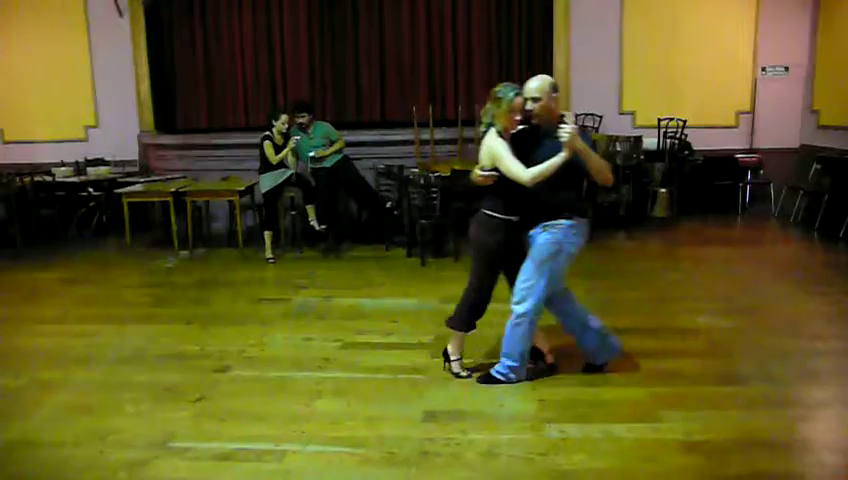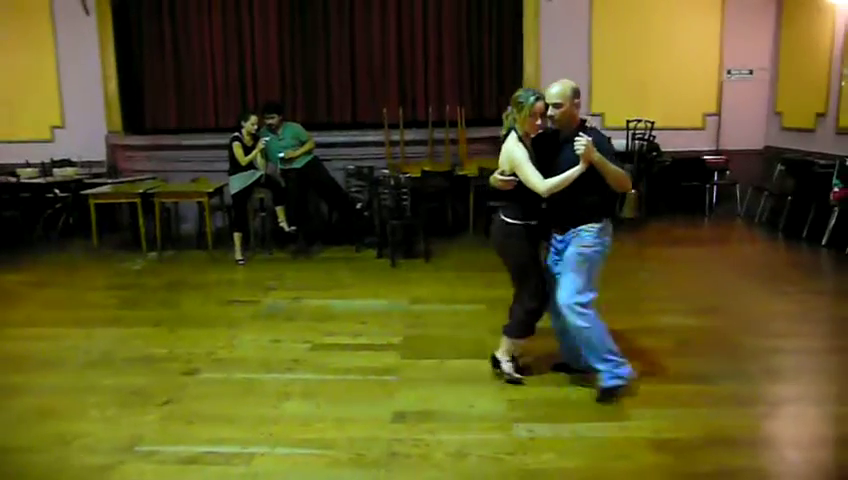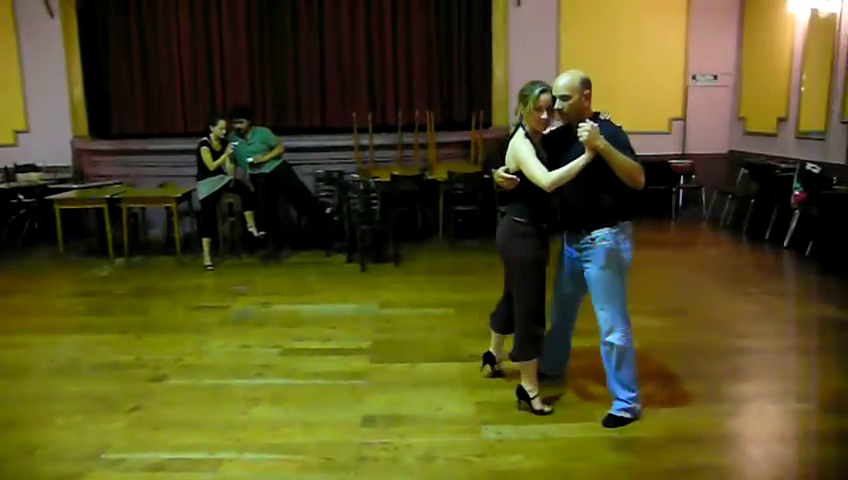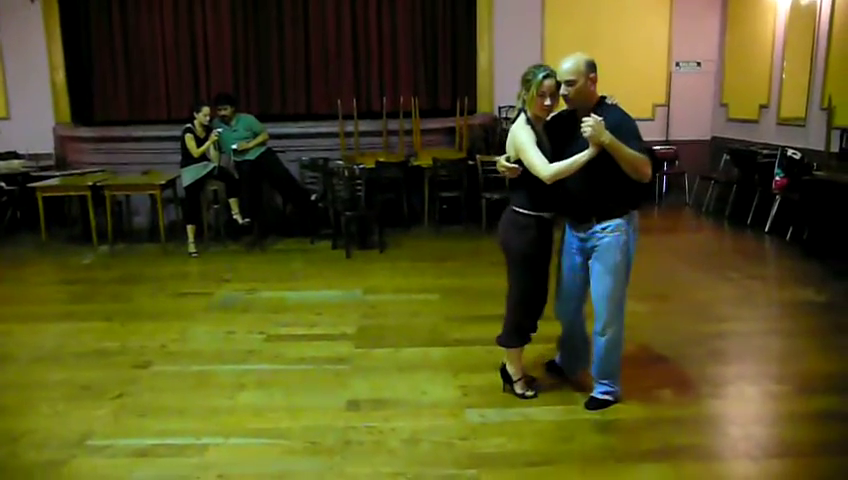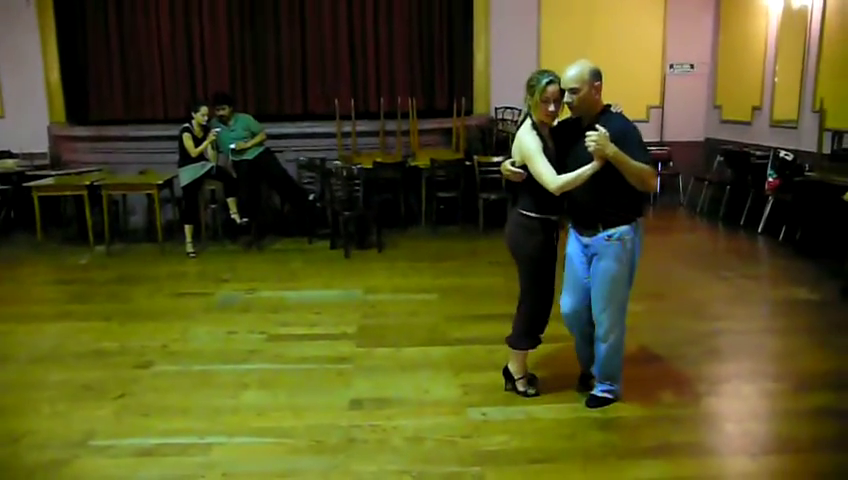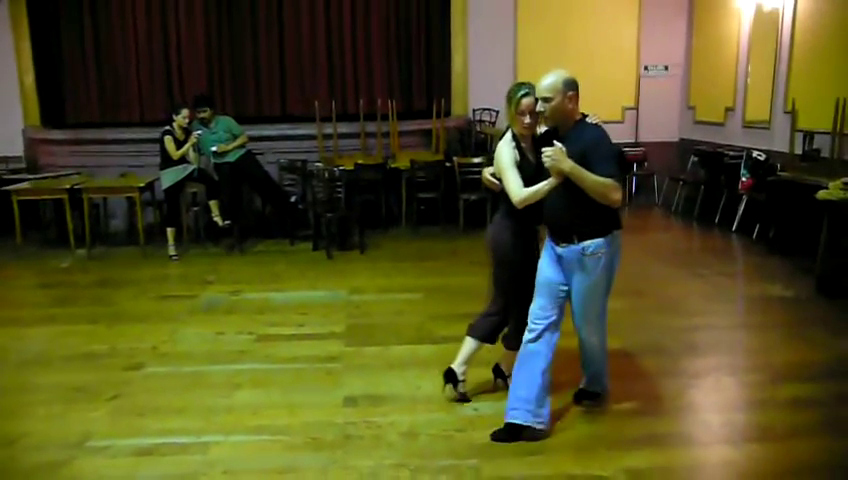
dt=0.5s
person 1, frame 1
left shoulder: (567, 135)
right shoulder: (525, 137)
left elbow: (606, 178)
left wrist: (578, 146)
left hip: (561, 228)
right hip: (544, 227)
left knee: (525, 296)
right knee: (553, 295)
left ankle: (509, 369)
right ankle: (603, 347)
person 1, frame 2
left shoulder: (594, 139)
right shoulder: (546, 141)
left elbow: (624, 185)
left wrist: (594, 158)
right wrist: (499, 177)
left hip: (588, 233)
right hip: (559, 233)
left knee: (573, 301)
right knee: (554, 298)
left ankle: (615, 372)
right ankle: (579, 358)
person 1, frame 3
left shoulder: (608, 132)
right shoulder: (557, 138)
left elbow: (637, 180)
left wrist: (601, 146)
right wrist: (504, 175)
left hip: (605, 239)
right hip: (573, 239)
left knee: (612, 323)
right knee: (562, 308)
left ankle: (627, 402)
right ankle: (552, 365)
person 1, frame 4
left shoulder: (616, 119)
right shoulder: (560, 123)
left elbow: (644, 173)
left wrist: (606, 140)
right wrist: (507, 163)
left hip: (611, 229)
right hip: (574, 228)
left knee: (606, 313)
right knee: (566, 306)
left ankle: (607, 386)
right ankle: (570, 362)
person 1, frame 5
left shoulder: (621, 128)
right shoulder: (565, 130)
left elbow: (649, 183)
left wrist: (611, 152)
right wrist: (513, 167)
left hip: (615, 236)
right hip: (579, 234)
left knee: (607, 317)
right knee: (571, 309)
left ankle: (607, 385)
right ankle: (589, 364)
person 1, frame 6
left shoulder: (594, 138)
right shoulder: (547, 138)
left elbow: (614, 195)
left wrist: (568, 166)
left hip: (592, 246)
right hip: (555, 245)
left knee: (588, 325)
right knee: (539, 323)
left ankle: (595, 384)
right ankle: (528, 416)
person 2, frame 1
left shoulder: (506, 137)
right shoulder: (494, 143)
right elbow: (526, 177)
right wrist: (565, 153)
left hip: (509, 225)
right hip: (491, 227)
right knee: (478, 291)
left ankle: (540, 347)
right ankle: (453, 353)
person 2, frame 2
left shoulder: (525, 141)
right shoulder: (515, 148)
right elbow: (543, 187)
right wrist: (582, 166)
left hip: (521, 228)
right hip: (513, 231)
left knee: (529, 291)
right knee: (535, 295)
left ankle: (510, 350)
right ankle: (502, 355)
person 2, frame 3
left shoulder: (540, 139)
right shoulder: (521, 144)
right elbow: (548, 182)
right wrist: (588, 155)
left hip: (525, 231)
right hip: (521, 233)
left knee: (514, 296)
right knee: (530, 309)
left ankle: (493, 353)
right ankle: (528, 389)
person 2, frame 4
left shoulder: (546, 126)
right shoulder: (522, 131)
right elbow: (547, 173)
right wrist: (591, 150)
left hip: (540, 224)
right hip: (521, 225)
left knee: (535, 298)
right knee: (522, 299)
left ankle: (512, 366)
right ankle: (514, 375)
person 2, frame 5
left shoulder: (552, 131)
right shoulder: (528, 137)
right elbow: (554, 184)
right wrist: (597, 163)
left hip: (542, 226)
right hip: (529, 227)
left knee: (539, 299)
right knee: (534, 300)
left ankle: (516, 368)
right ankle: (516, 373)
person 2, frame 6
left shoulder: (537, 140)
right shoulder: (507, 148)
right elbow: (519, 197)
right wrist: (557, 178)
left hip: (514, 232)
right hip: (512, 234)
left knee: (502, 305)
right knee: (522, 305)
left ankle: (458, 369)
right ankle: (505, 369)
person 3, frame 1
left shoulder: (286, 136)
right shoulder: (267, 138)
left elbow: (290, 159)
right elbow: (274, 160)
left wrist: (294, 171)
right wrist: (288, 148)
left hip: (283, 171)
right hip: (269, 176)
left knee: (308, 184)
right knee: (270, 211)
left ankle: (312, 220)
right ankle: (268, 249)
person 3, frame 2
left shoulder: (255, 137)
right shoulder: (236, 139)
left elbow: (259, 160)
right elbow: (243, 161)
right wrist: (257, 149)
left hip: (253, 172)
right hip: (238, 177)
left knee: (277, 185)
right knee: (240, 212)
left ankle: (282, 221)
right ankle: (238, 251)
person 3, frame 3
left shoulder: (223, 142)
right shoulder: (204, 144)
left elbow: (227, 166)
right elbow: (211, 166)
right wrist: (226, 154)
left hip: (221, 177)
right hip: (206, 182)
left knee: (246, 191)
right knee: (208, 218)
left ankle: (251, 227)
right ankle: (206, 256)
person 3, frame 4
left shoulder: (208, 129)
right shoulder: (188, 131)
left elbow: (213, 155)
right elbow: (196, 153)
right wrist: (210, 141)
left hip: (206, 164)
right hip: (191, 169)
left knee: (231, 178)
right knee: (193, 205)
left ankle: (236, 214)
right ankle: (191, 243)
person 3, frame 5
left shoulder: (206, 129)
right shoulder: (186, 130)
left elbow: (210, 154)
right elbow: (193, 153)
right wrist: (208, 141)
left hip: (203, 164)
right hip: (188, 169)
left knee: (229, 178)
right knee: (190, 204)
left ankle: (234, 214)
right ankle: (189, 242)
person 3, frame 6
left shoulder: (187, 131)
right shoulder: (167, 133)
right elbow: (175, 155)
right wrist: (190, 143)
left hip: (185, 166)
right hip: (170, 171)
left knee: (211, 181)
right knee: (173, 208)
left ankle: (216, 216)
right ankle: (171, 245)
person 4, frame 1
left shoulder: (323, 127)
right shoulder: (294, 133)
left elbow: (341, 142)
left wrist: (326, 152)
left hip: (338, 162)
right hip: (320, 171)
left knee: (362, 189)
right knee: (326, 205)
left ankle: (386, 217)
right ankle: (337, 236)
person 4, frame 2
left shoulder: (294, 128)
right shoulder: (263, 134)
left elbow: (311, 143)
left wrist: (296, 153)
left hip: (308, 163)
right hip: (290, 172)
left knee: (332, 190)
right knee: (296, 206)
left ankle: (355, 217)
right ankle: (308, 237)
person 4, frame 3
left shoulder: (262, 132)
right shoulder: (232, 138)
left elbow: (280, 148)
left wrist: (265, 157)
left hip: (277, 168)
right hip: (259, 177)
left knee: (301, 195)
right knee: (265, 211)
left ankle: (324, 223)
right ankle: (277, 242)
person 4, frame 4
left shoulder: (247, 119)
right shoulder: (216, 125)
left elbow: (265, 134)
left wrist: (249, 144)
left hip: (262, 154)
right hip: (243, 163)
left knee: (285, 181)
right knee: (251, 198)
left ankle: (310, 208)
right ankle: (261, 229)
person 4, frame 5
left shoulder: (244, 119)
right shoulder: (214, 125)
left elbow: (263, 134)
left wrist: (247, 144)
left hip: (259, 154)
right hip: (241, 162)
left knee: (283, 180)
right knee: (248, 196)
left ankle: (306, 207)
right ankle: (257, 228)
person 4, frame 6
left shoulder: (226, 121)
right shoulder: (195, 127)
left elbow: (244, 137)
left wrist: (229, 147)
left hip: (241, 156)
right hip: (222, 164)
left knee: (263, 181)
right knee: (229, 197)
left ankle: (287, 206)
right ankle: (236, 232)
